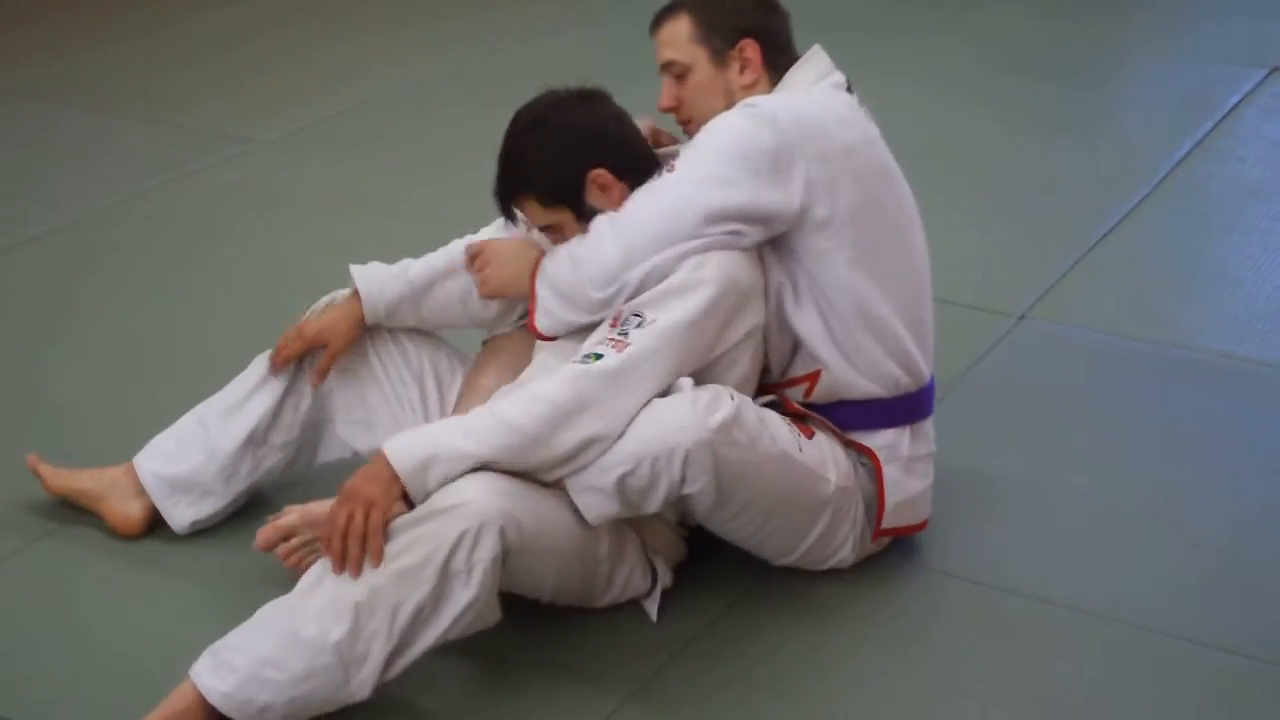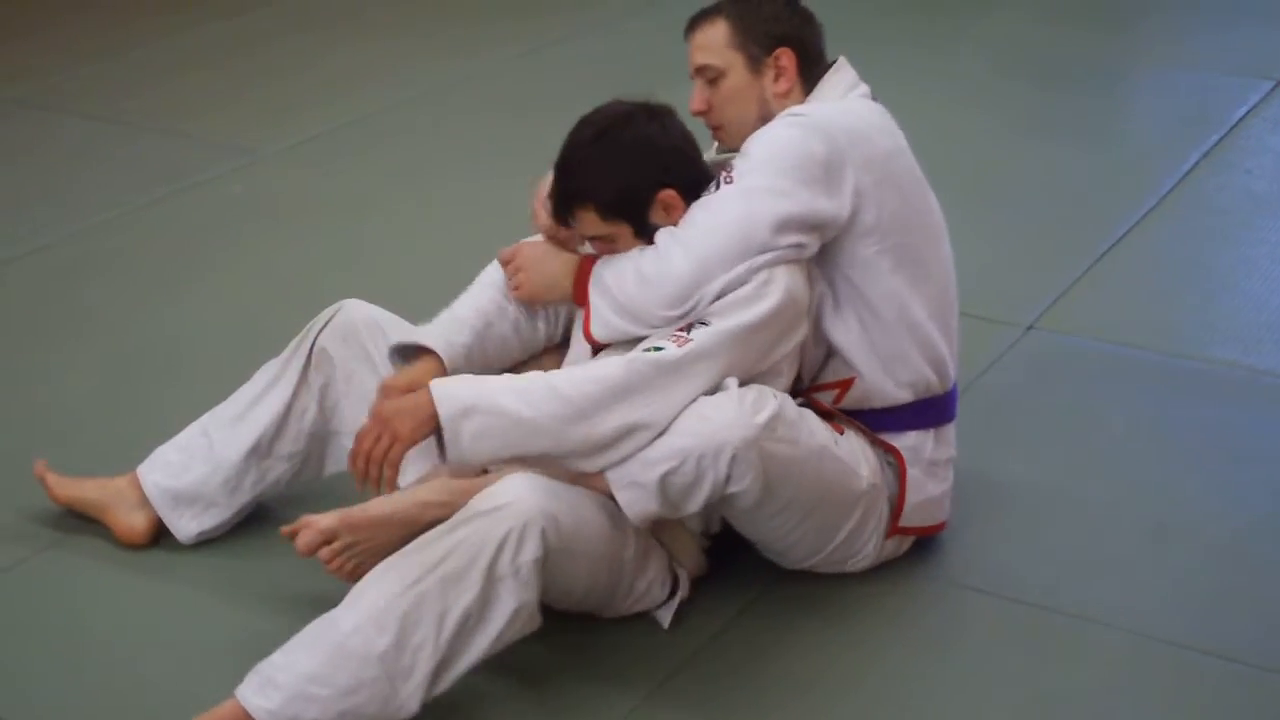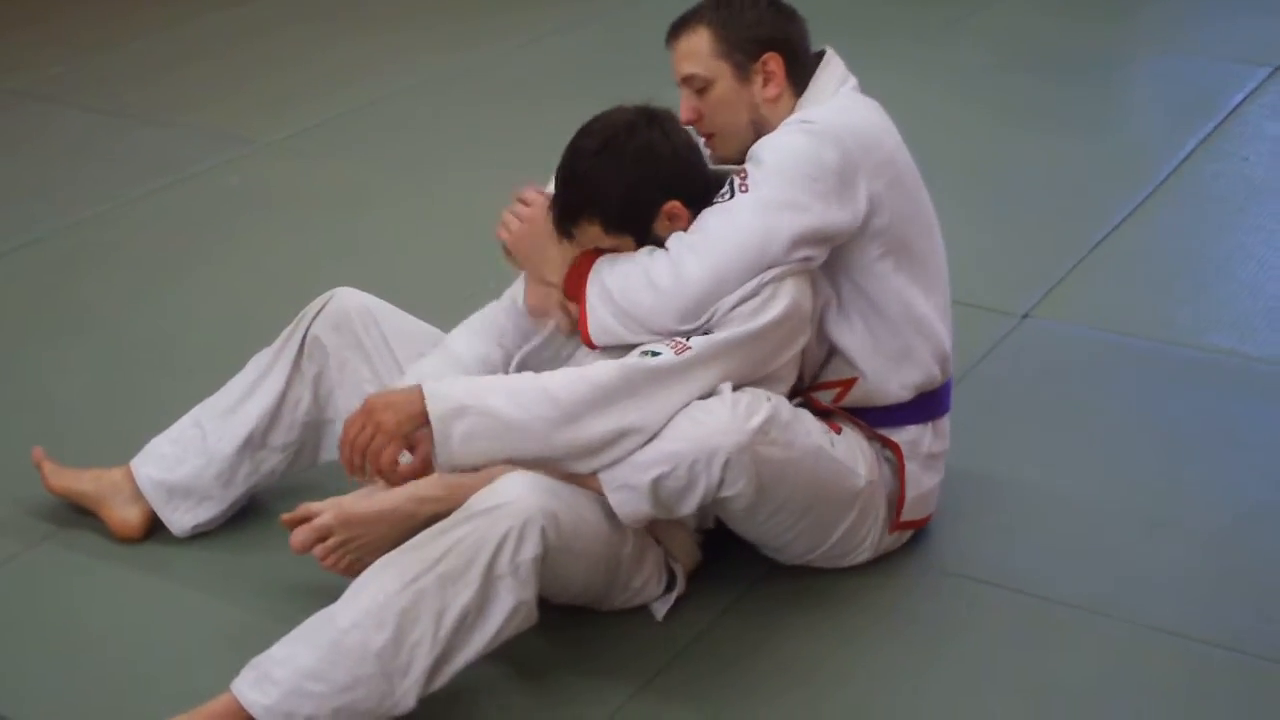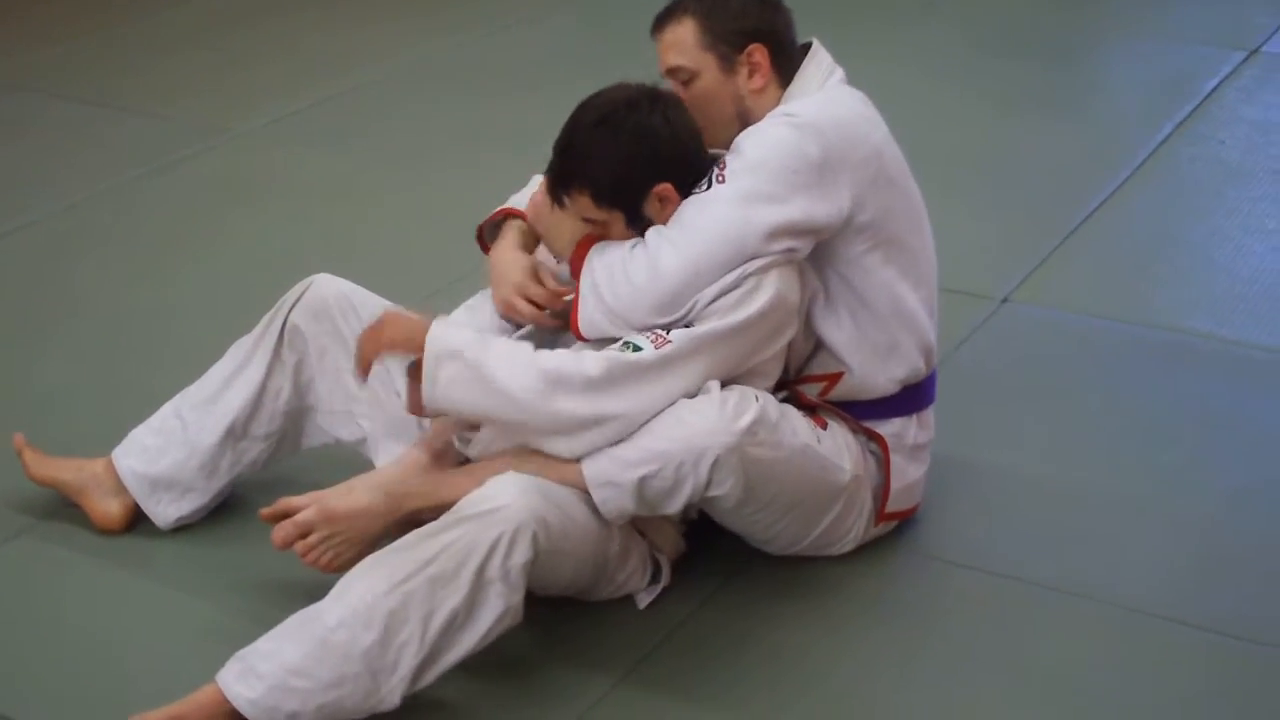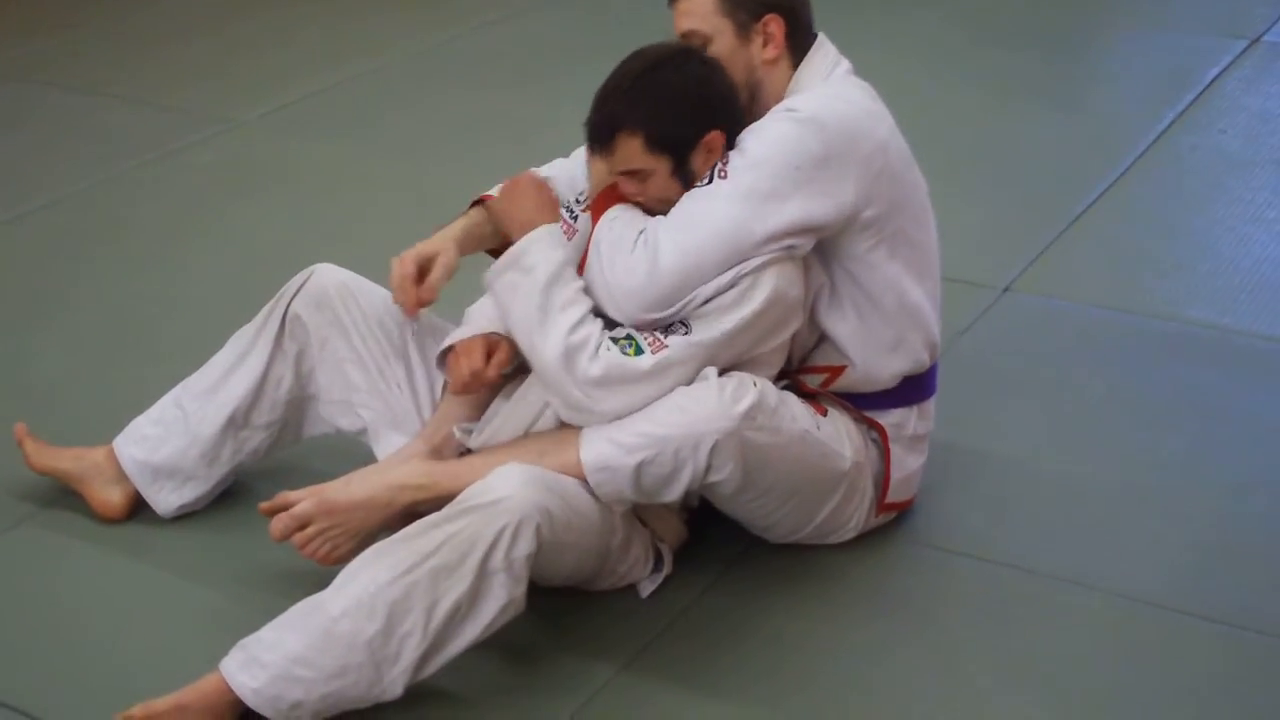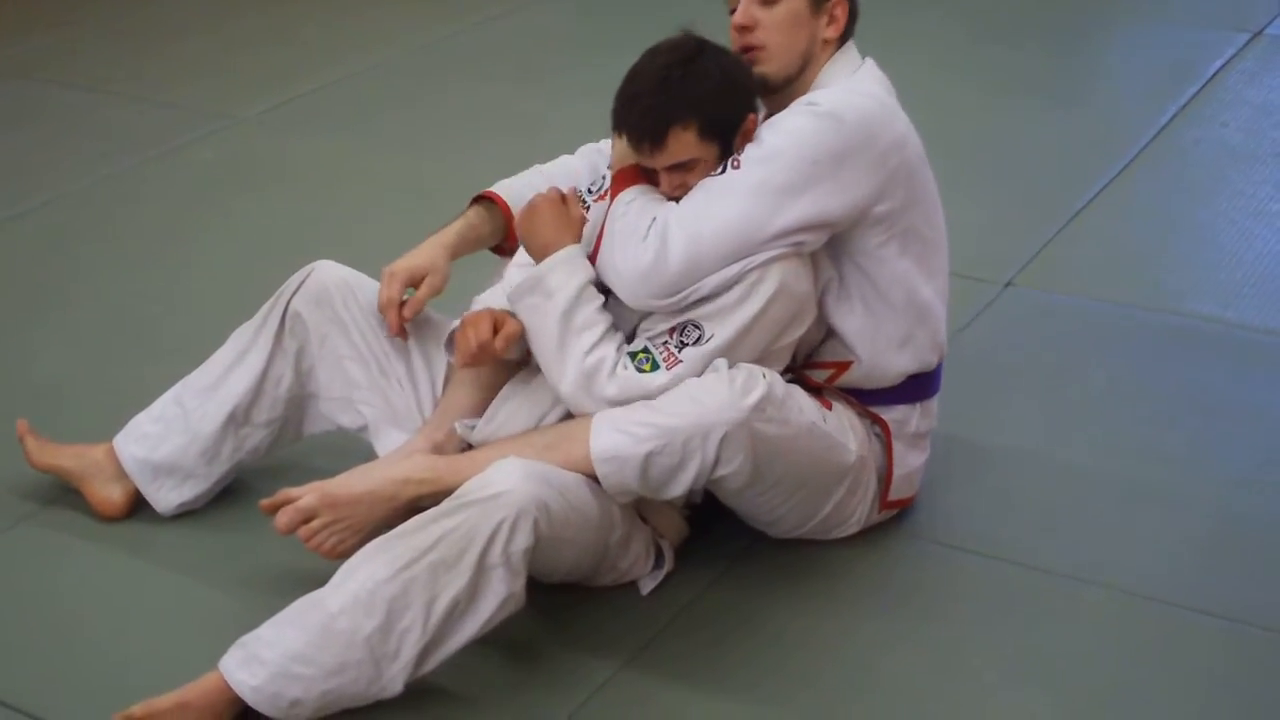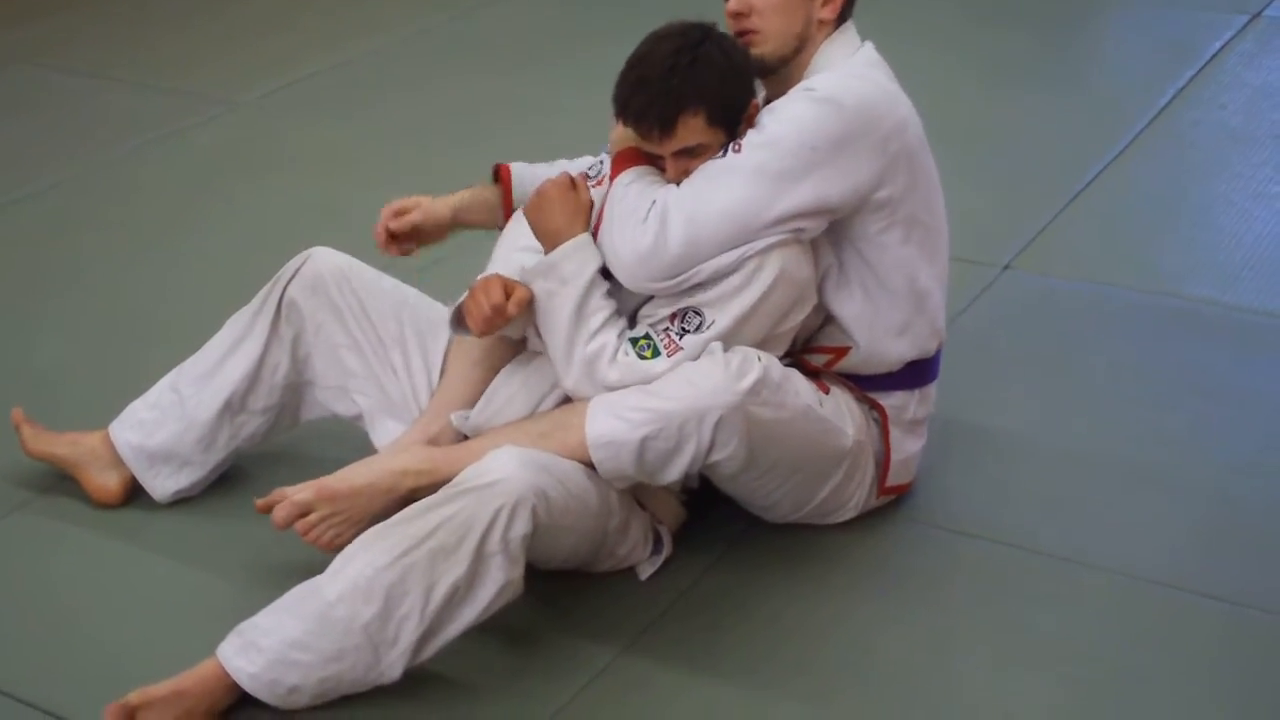
dt=0.4s
person 1, frame 1
left shoulder: (705, 271)
left elbow: (579, 407)
left wrist: (403, 465)
left hip: (619, 527)
right hip: (545, 448)
left knee: (481, 504)
right knee: (357, 335)
person 1, frame 2
left shoulder: (765, 290)
right shoulder: (643, 229)
left elbow: (617, 402)
left wrist: (442, 406)
right wrist: (424, 360)
left hip: (637, 537)
right hip: (547, 464)
left knee: (518, 511)
right knee: (351, 332)
right ankle: (152, 498)
person 1, frame 3
left shoulder: (769, 296)
right shoulder: (636, 230)
left elbow: (607, 409)
right elbow: (516, 328)
left wrist: (431, 409)
right wrist: (423, 404)
left hip: (631, 524)
right hip: (538, 453)
left knee: (517, 508)
right knee: (344, 320)
right ankle: (147, 489)
person 1, frame 4
left shoulder: (756, 287)
right shoulder: (634, 212)
left wrist: (435, 349)
left hip: (612, 512)
right hip: (515, 435)
left knee: (510, 511)
right knee: (324, 307)
right ankle: (128, 481)
person 1, frame 5
left shoulder: (763, 277)
right shoulder: (631, 188)
left elbow: (598, 387)
right elbow: (554, 284)
left wrist: (530, 240)
right wrist: (479, 346)
left hip: (611, 498)
right hip: (506, 413)
left knee: (514, 501)
right knee: (324, 297)
right ankle: (129, 470)
person 1, frame 6
left shoulder: (772, 275)
left elbow: (616, 399)
right elbow: (537, 271)
left wrist: (557, 262)
right wrist: (496, 317)
left hip: (613, 498)
right hip: (510, 409)
left knee: (509, 497)
right knee: (325, 294)
right ankle: (130, 467)
person 1, frame 7
left shoulder: (772, 262)
left elbow: (619, 389)
right elbow: (534, 227)
left wrist: (567, 252)
right wrist: (507, 286)
left hip: (611, 482)
right hip: (504, 395)
left knee: (508, 485)
right knee: (320, 281)
right ankle: (129, 455)
person 2, frame 1
left shoulder: (774, 130)
right shoulder: (816, 119)
left elbow: (616, 265)
left wrist: (530, 273)
left hip: (855, 474)
right hip: (800, 415)
left knee: (698, 424)
person 2, frame 2
left shoulder: (810, 140)
right shoulder: (829, 134)
left elbow: (675, 284)
left wrist: (571, 277)
left hip: (877, 478)
right hip: (826, 423)
left knee: (743, 420)
person 2, frame 3
left shoulder: (823, 144)
right shoulder: (780, 133)
left elbow: (679, 296)
left wrist: (559, 262)
right wrist: (548, 265)
left hip: (871, 466)
right hip: (792, 410)
left knee: (733, 426)
person 2, frame 4
left shoulder: (808, 137)
right shoulder: (782, 116)
left elbow: (650, 293)
right wrist: (510, 245)
left hip: (856, 458)
right hip: (778, 398)
left knee: (724, 426)
person 2, frame 5
left shoulder: (818, 130)
right shoulder: (777, 102)
left elbow: (644, 286)
right wrist: (457, 238)
left hip: (855, 446)
right hip: (780, 387)
left knee: (722, 411)
person 2, frame 6
left shoulder: (840, 123)
right shoulder: (770, 102)
left elbow: (655, 269)
right elbow: (601, 165)
left wrist: (627, 181)
right wrist: (449, 242)
left hip: (854, 447)
right hip: (784, 386)
left knee: (733, 402)
left ankle: (419, 478)
person 2, frame 7
left shoulder: (840, 107)
right shoulder: (785, 87)
left elbow: (654, 253)
right elbow: (621, 170)
left wrist: (632, 157)
left hip: (853, 430)
right hip: (783, 367)
left knee: (728, 386)
left ankle: (413, 470)
right ankle: (436, 435)
